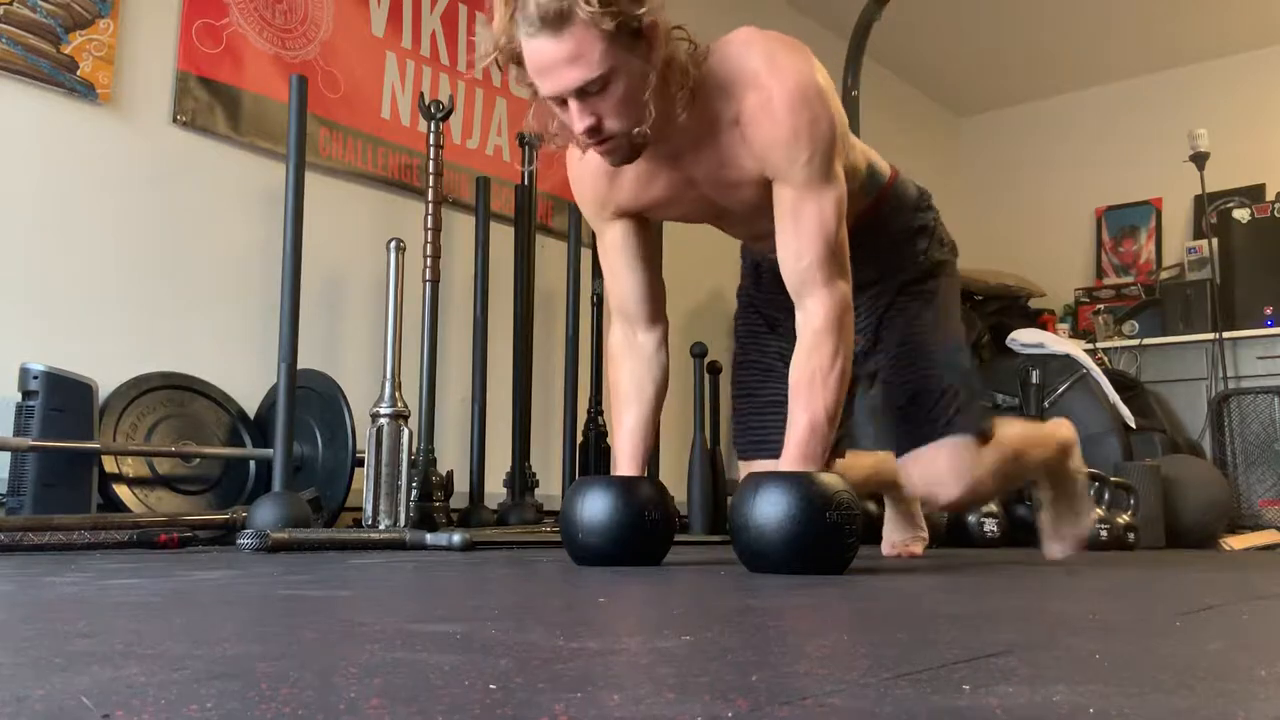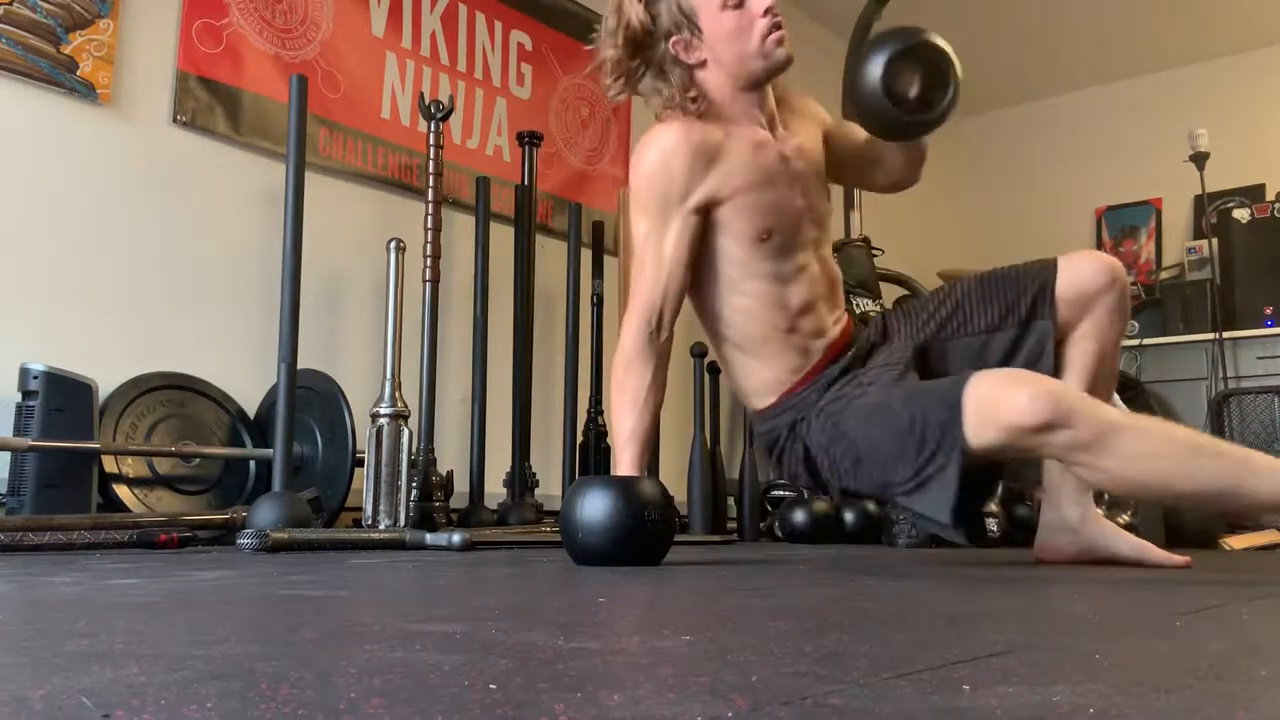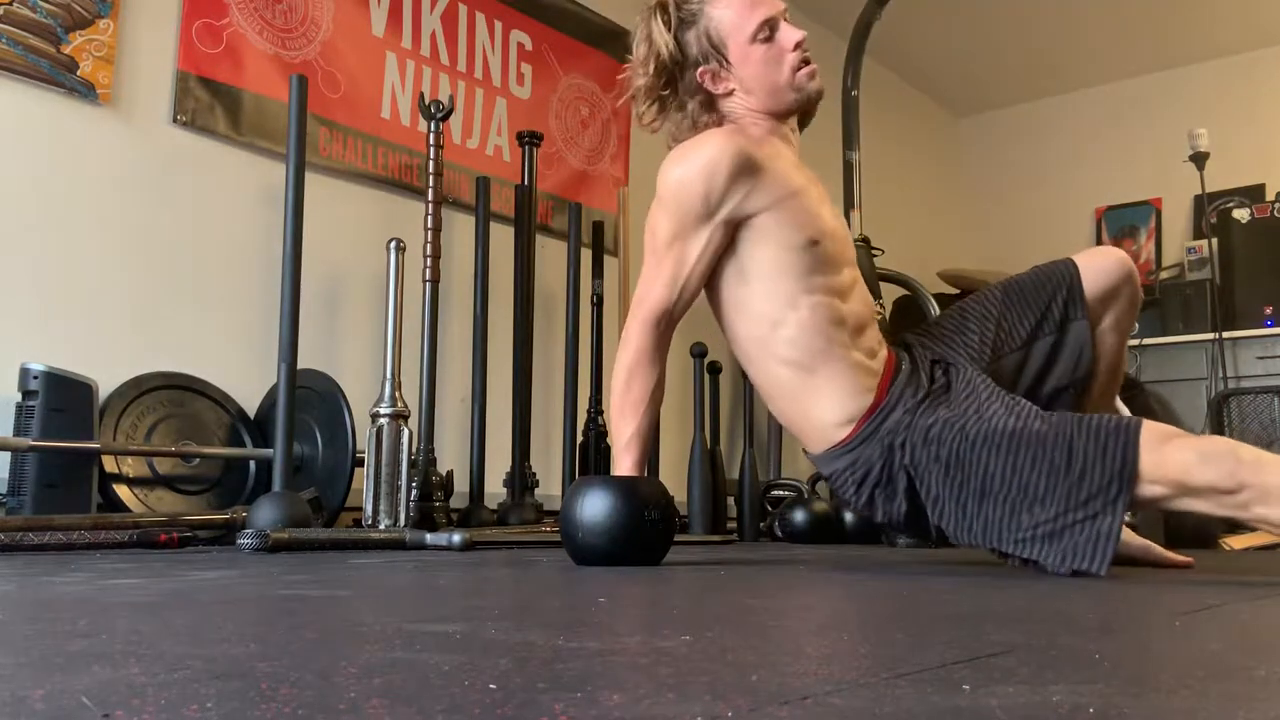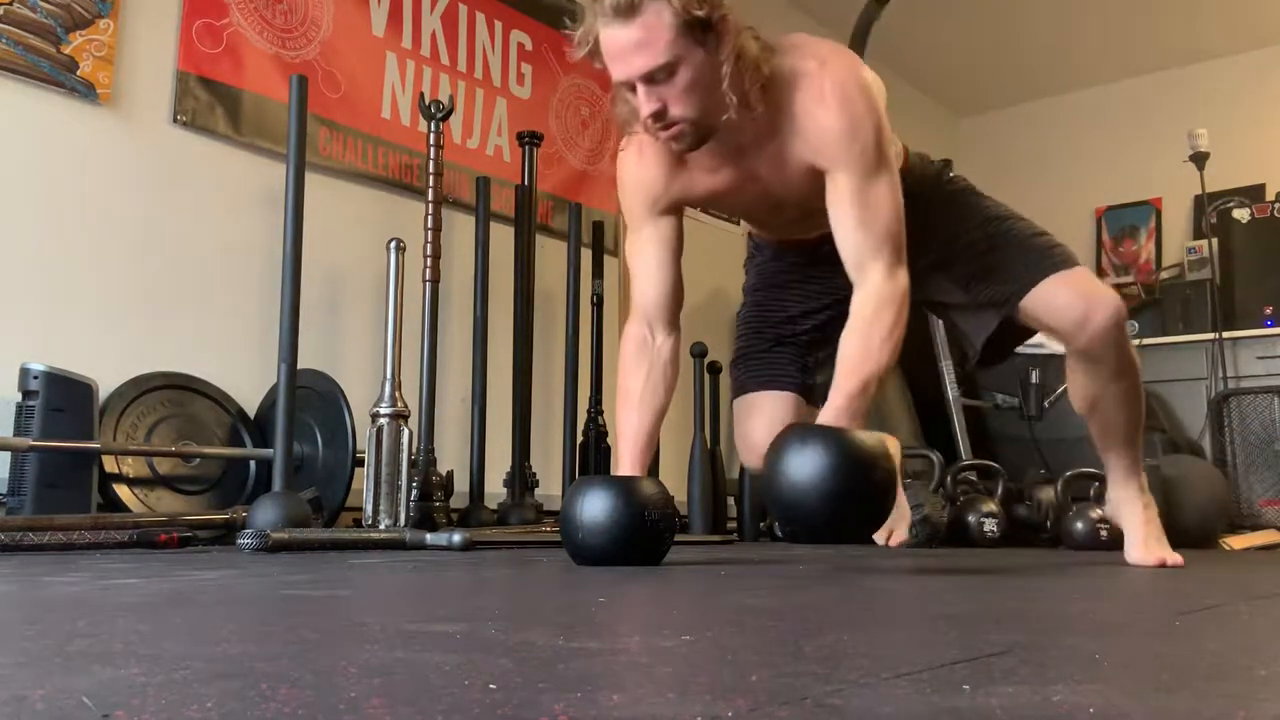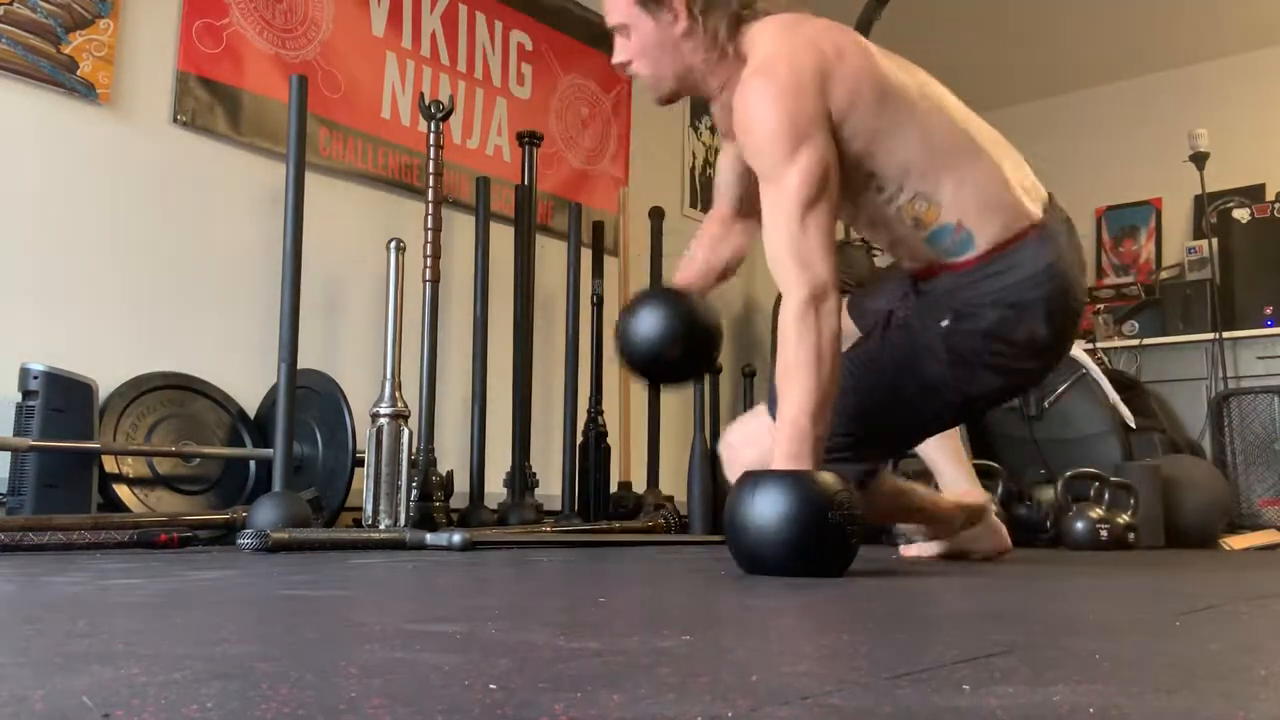
dt=1s
person 1, frame 1
left shoulder: (774, 88)
right shoulder: (591, 165)
left elbow: (825, 302)
right elbow: (639, 329)
left wrist: (799, 476)
left hip: (885, 232)
right hip: (772, 258)
left knee: (946, 482)
left ankle: (1053, 453)
right ankle: (885, 475)
person 1, frame 2
left shoulder: (787, 114)
right shoulder: (679, 150)
left elbow: (893, 171)
right elbow: (646, 325)
left hip: (871, 351)
right hip: (820, 417)
left knee: (1096, 279)
right knee: (1027, 407)
left ankle: (1067, 517)
person 1, frame 3
left shoulder: (774, 141)
right shoulder: (715, 160)
right elbow: (651, 319)
left wrist: (791, 95)
right wrist: (627, 485)
left hip: (913, 373)
right hip: (896, 441)
left knee: (1110, 272)
right knee: (1199, 468)
left ankle: (1081, 515)
person 1, frame 4
left shoulder: (827, 91)
right shoulder: (647, 160)
left elbow: (882, 280)
right elbow: (651, 328)
left wrist: (836, 423)
left hip: (912, 202)
right hip: (790, 249)
left knee: (1093, 316)
right knee: (765, 451)
left ankle: (1129, 497)
person 1, frame 5
left shoulder: (773, 81)
right shoulder: (744, 70)
left elbow: (808, 295)
right elbow: (733, 221)
left hip: (1003, 295)
left knee: (751, 456)
right knee: (854, 324)
left ankle: (952, 513)
right ankle: (966, 507)
